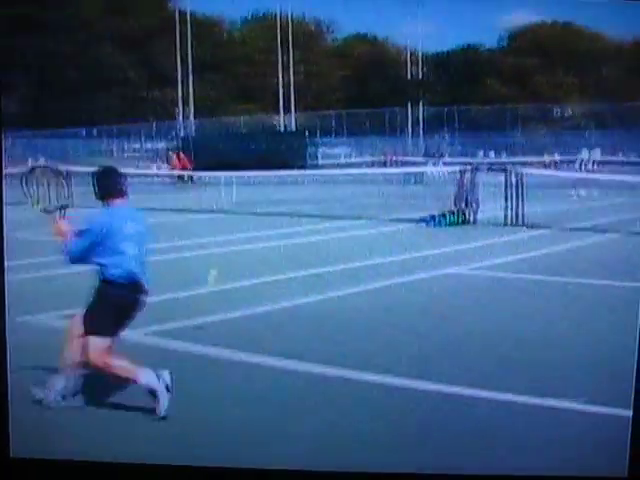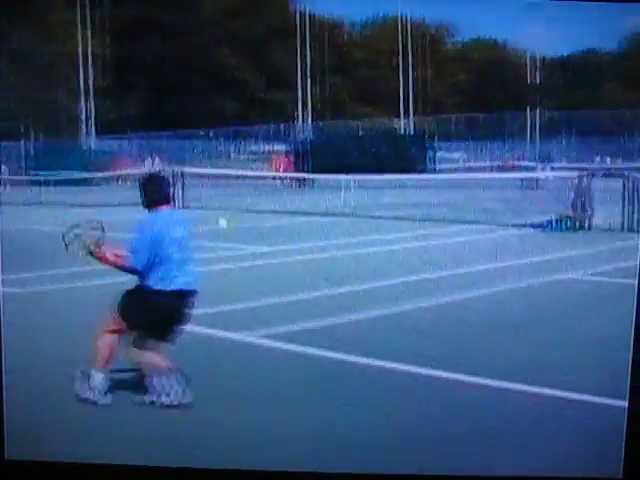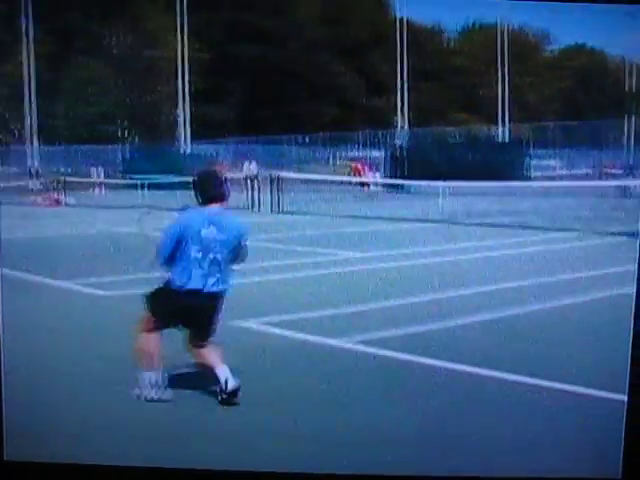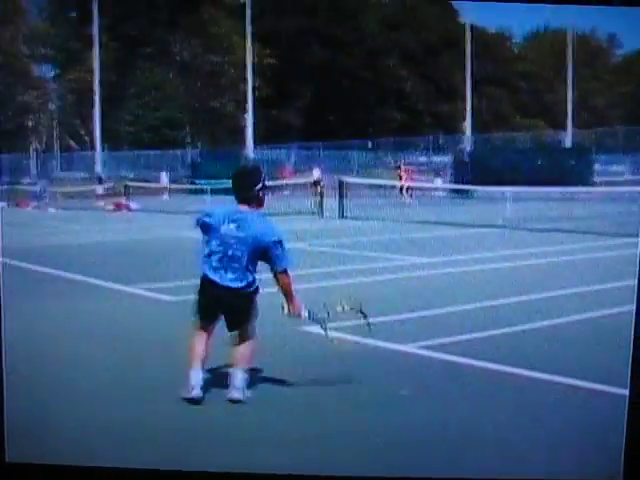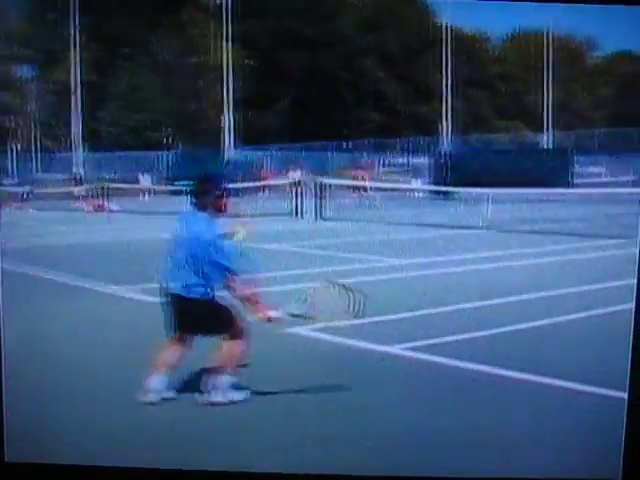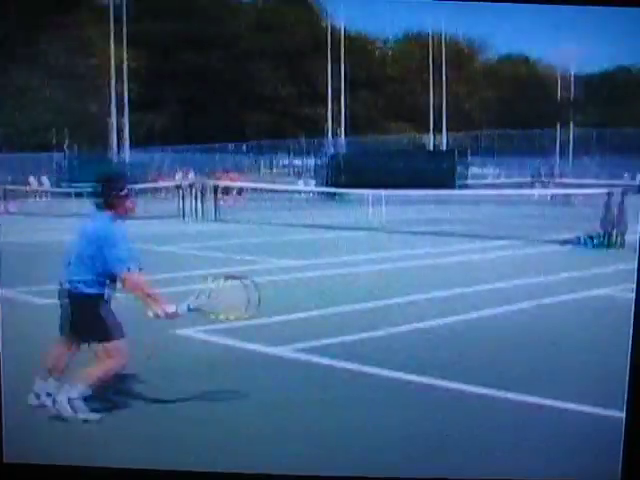
dt=0.2s
person 1, frame 1
left shoulder: (103, 219)
right shoulder: (137, 217)
left elbow: (73, 251)
left wrist: (64, 231)
right wrist: (74, 234)
left hip: (115, 290)
right hip: (133, 290)
left knee: (95, 356)
right knee: (80, 327)
left ankle: (153, 380)
right ankle: (61, 387)
person 1, frame 2
left shoulder: (149, 225)
right shoulder: (180, 221)
left elbow: (137, 266)
left wrist: (109, 257)
right wrist: (118, 254)
left hip: (156, 295)
right hip: (183, 299)
left knee: (110, 329)
right knee: (141, 346)
left ankle: (96, 386)
right ankle: (171, 389)
person 1, frame 3
left shoulder: (185, 219)
right shoulder: (236, 226)
left elbow: (163, 257)
right elbow: (239, 256)
left wrist: (178, 255)
left hip: (176, 294)
right hip: (211, 299)
left knee: (147, 330)
right knee: (202, 344)
left ankle: (152, 384)
right ankle: (226, 378)
person 1, frame 4
left shoulder: (215, 213)
right shoulder: (266, 230)
left elbow: (201, 224)
right elbow: (281, 273)
right wrist: (292, 303)
left hip: (209, 286)
right hip: (240, 292)
left knee: (202, 331)
right knee: (245, 335)
left ankle: (194, 383)
right ankle: (237, 386)
person 1, frame 5
left shoulder: (188, 220)
right shoulder: (210, 233)
right elbow: (231, 282)
right wrist: (259, 307)
left hip: (176, 295)
right hip: (197, 299)
left knee: (180, 341)
right knee: (238, 334)
left ankle: (153, 386)
right ankle: (220, 388)
person 1, frame 6
left shoulder: (95, 224)
right shoulder: (111, 230)
right elbow: (127, 275)
right wrist: (157, 303)
left hip: (74, 294)
right hip: (87, 298)
left knee: (69, 343)
right knee: (117, 356)
left ankle: (42, 390)
right ankle: (70, 398)
